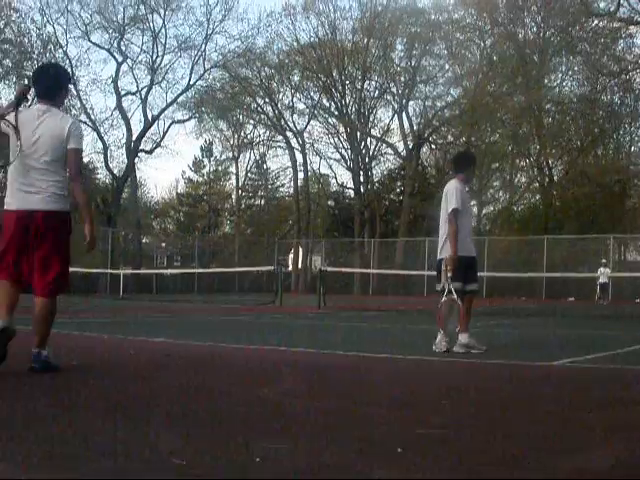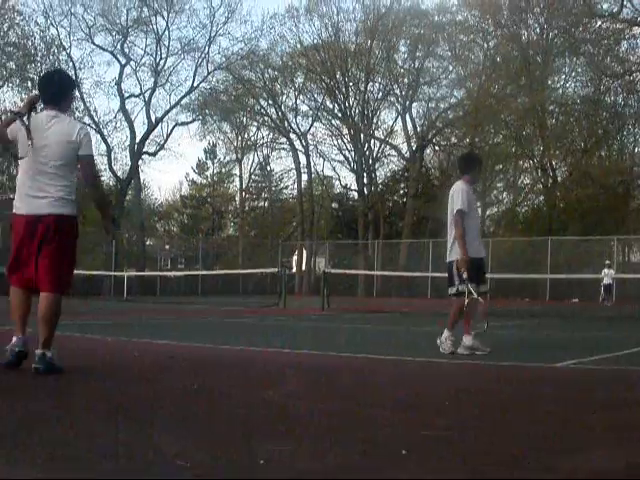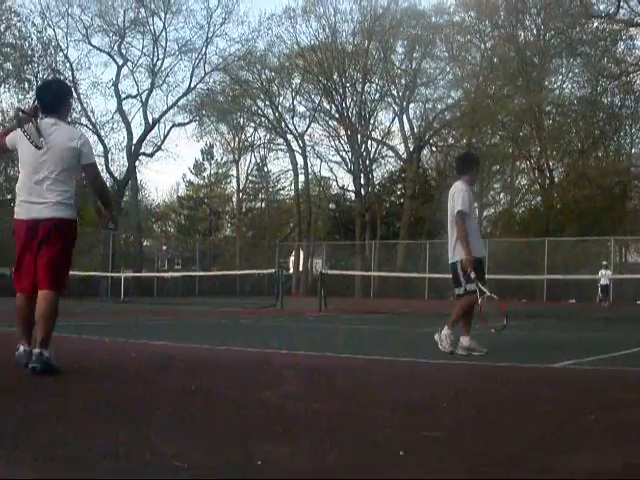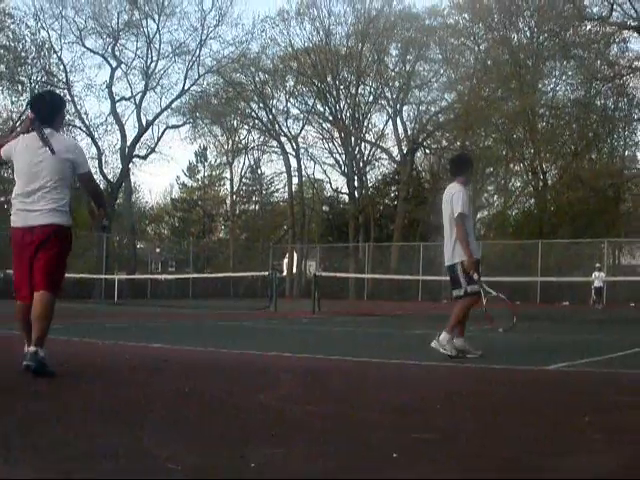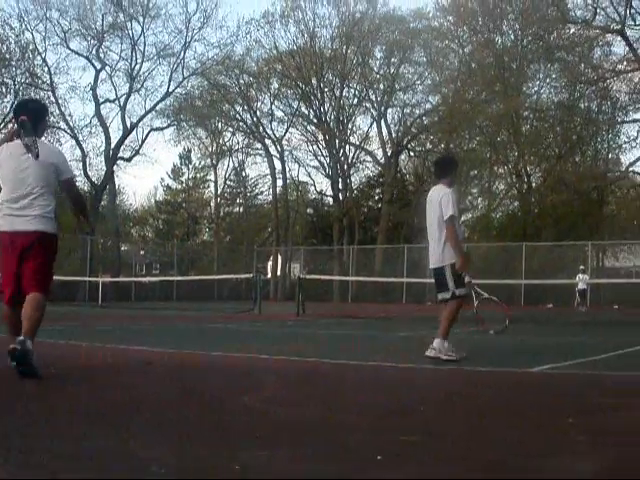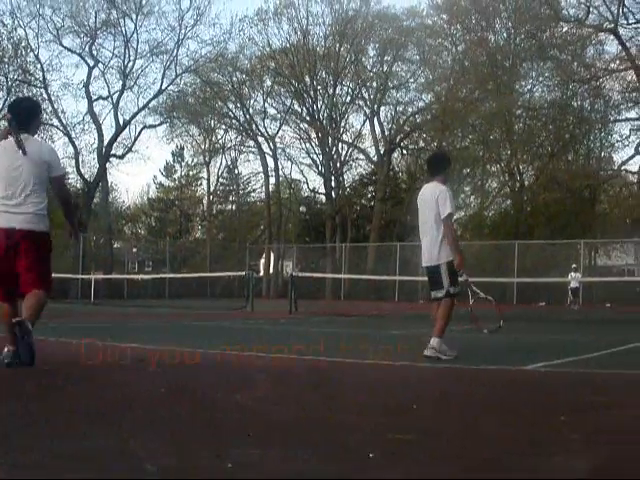
dt=0.1s
person 1, frame 1
right shoulder: (69, 125)
right elbow: (76, 176)
right wrist: (88, 221)
right hip: (52, 211)
right knee: (47, 285)
right ankle: (39, 353)
person 1, frame 2
right shoulder: (77, 130)
right elbow: (91, 179)
right wrist: (107, 216)
right hip: (59, 214)
right knee: (51, 285)
right ankle: (43, 353)
person 1, frame 3
right shoulder: (77, 138)
right elbow: (96, 182)
right wrist: (109, 208)
left hip: (24, 217)
right hip: (59, 218)
left knee: (25, 285)
right knee: (49, 286)
left ankle: (25, 348)
right ankle: (40, 353)
person 1, frame 4
right shoulder: (71, 148)
right elbow: (91, 188)
right wrist: (102, 207)
right hip: (54, 225)
left knee: (23, 291)
right knee: (44, 289)
left ankle: (31, 349)
right ankle: (35, 352)
person 1, frame 5
right shoulder: (54, 154)
right elbow: (74, 195)
right wrist: (84, 216)
right hip: (40, 231)
right knee: (35, 291)
right ankle: (24, 343)
person 1, frame 6
right shoulder: (47, 152)
right elbow: (63, 195)
right wrist: (73, 224)
right hip: (34, 228)
right knee: (37, 287)
right ankle: (24, 324)
person 2, frame 1
left shoulder: (461, 189)
right shoulder: (454, 187)
right elbow: (452, 222)
right wrist: (453, 251)
left hip: (467, 253)
right hip: (452, 253)
left knee: (468, 295)
left ankle: (463, 339)
right ankle: (441, 336)
person 2, frame 2
left shoulder: (466, 190)
right shoulder: (461, 189)
right elbow: (458, 222)
right wrist: (463, 253)
left hip: (473, 254)
right hip: (462, 255)
left knee: (471, 297)
right knee: (463, 296)
left ankle: (468, 340)
right ankle: (446, 335)
person 2, frame 3
left shoulder: (463, 189)
right shoulder: (461, 189)
right elbow: (459, 223)
right wrist: (467, 253)
left hip: (471, 254)
right hip: (463, 255)
left knee: (471, 296)
right knee: (470, 296)
left ankle: (465, 340)
right ankle: (446, 331)
person 2, frame 4
left shoulder: (451, 190)
right shoulder: (459, 191)
right elbow: (459, 225)
right wrist: (468, 255)
left hip: (456, 255)
right hip: (460, 255)
left knee: (463, 297)
right knee: (471, 296)
left ankle: (458, 342)
right ankle: (445, 337)
person 2, frame 5
left shoulder: (433, 193)
right shoulder: (446, 193)
right elbow: (450, 227)
right wrist: (460, 256)
left hip: (440, 258)
right hip: (448, 257)
left knee: (449, 301)
right knee: (456, 299)
left ankle: (443, 345)
right ankle: (438, 343)
person 2, frame 6
left shoulder: (423, 191)
right shoulder: (442, 191)
right elbow: (447, 225)
right wrist: (458, 254)
left hip: (429, 255)
right hip: (443, 255)
left knee: (440, 299)
right knee: (448, 298)
left ankle: (437, 344)
right ankle: (435, 343)
